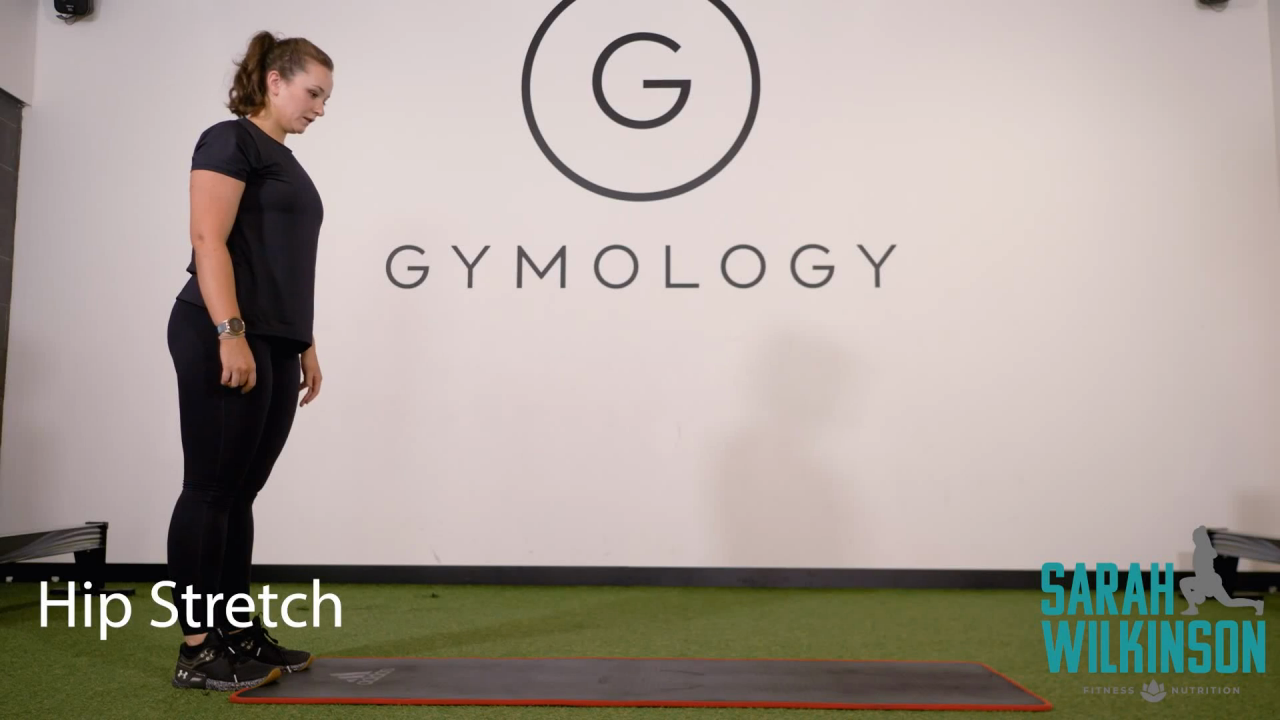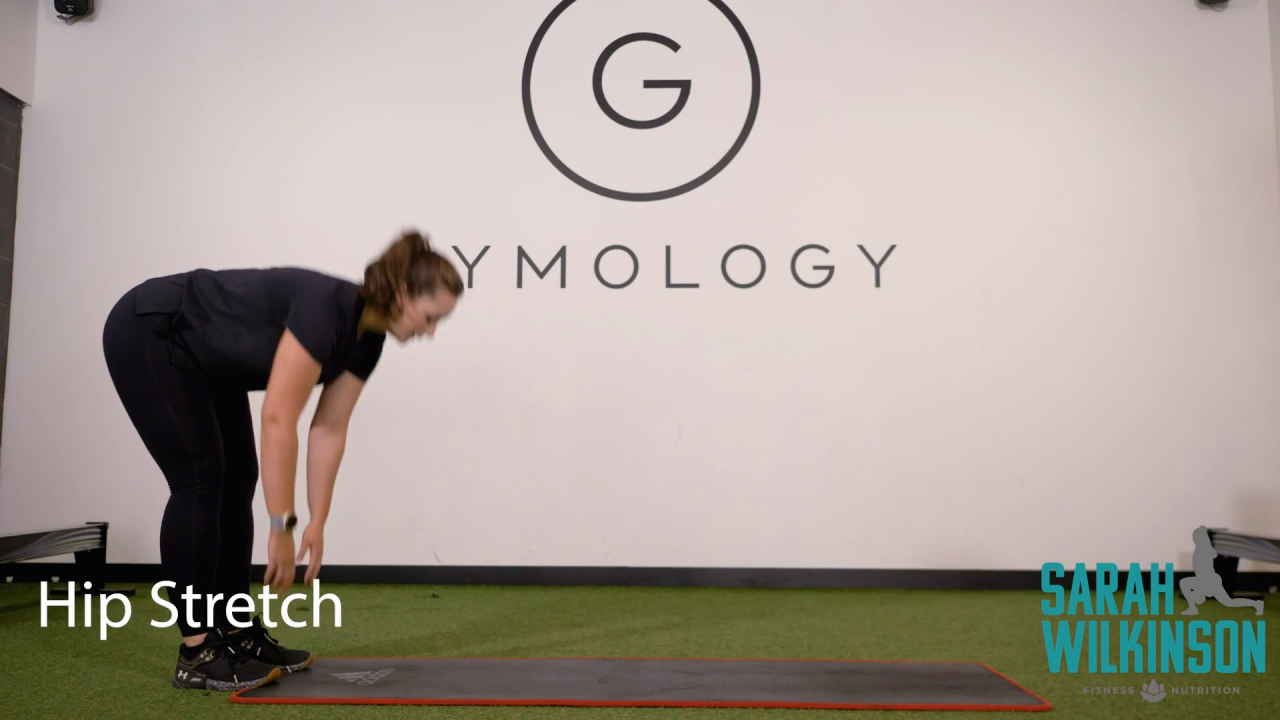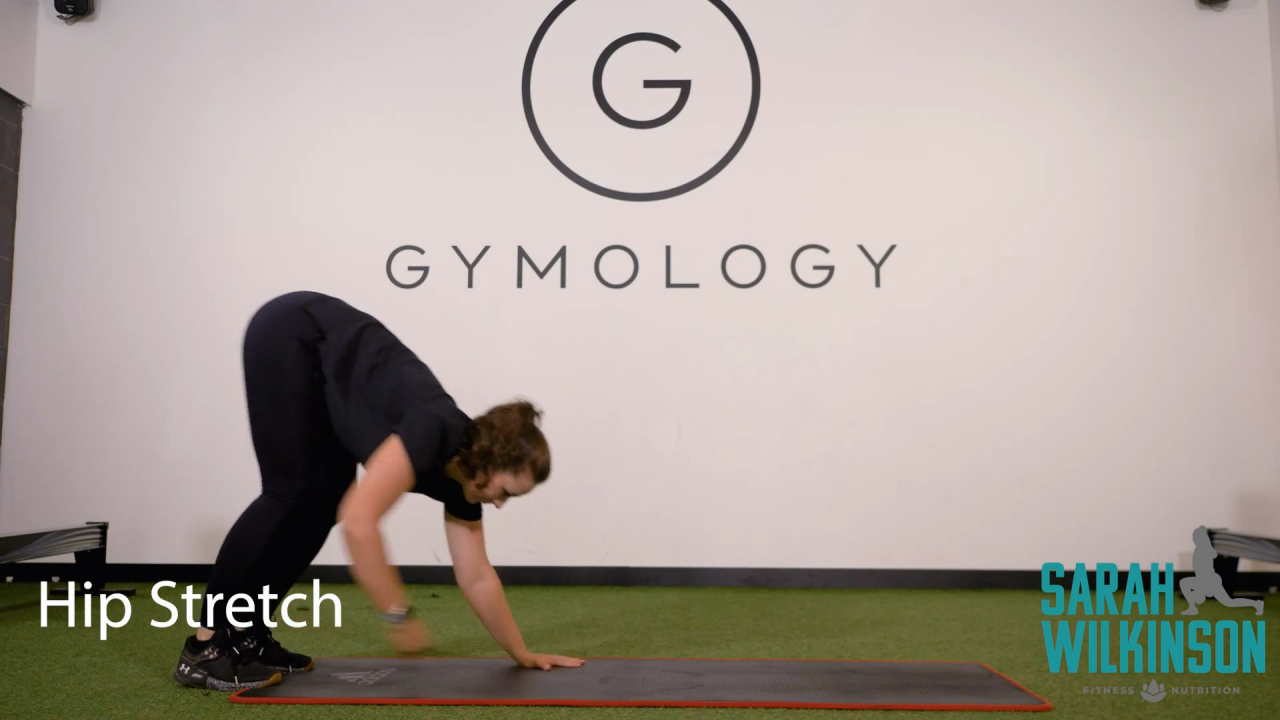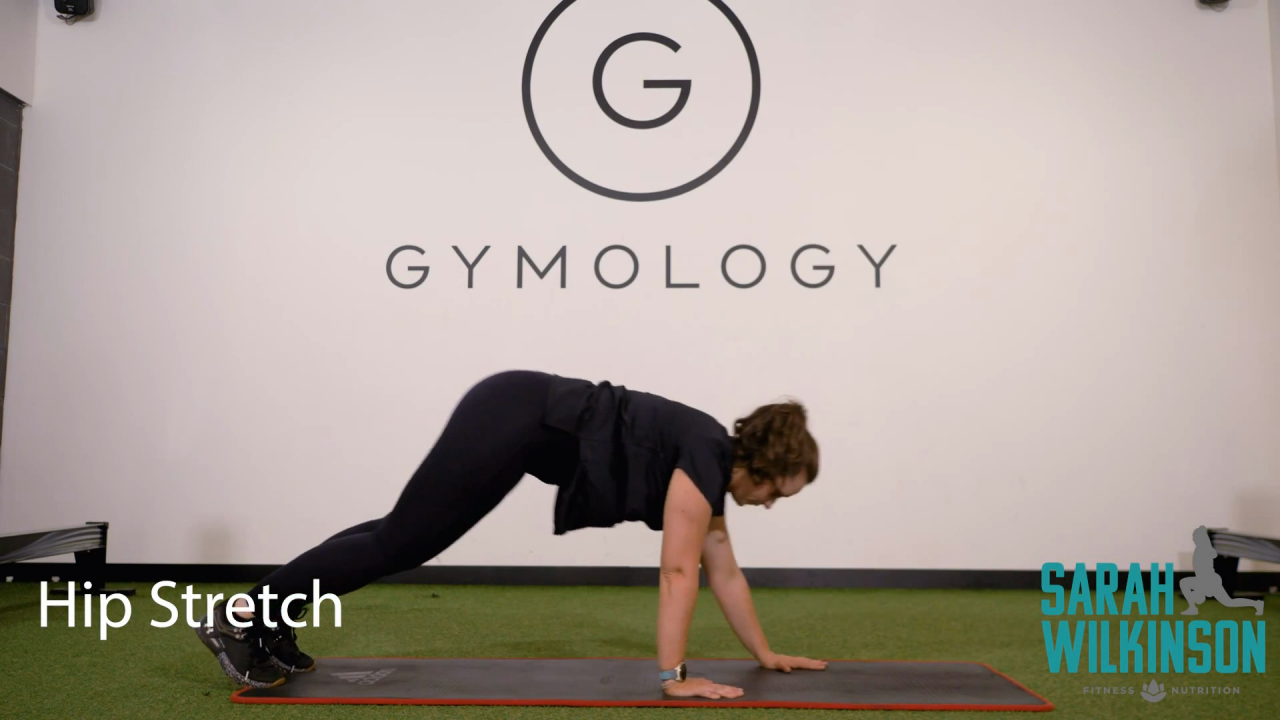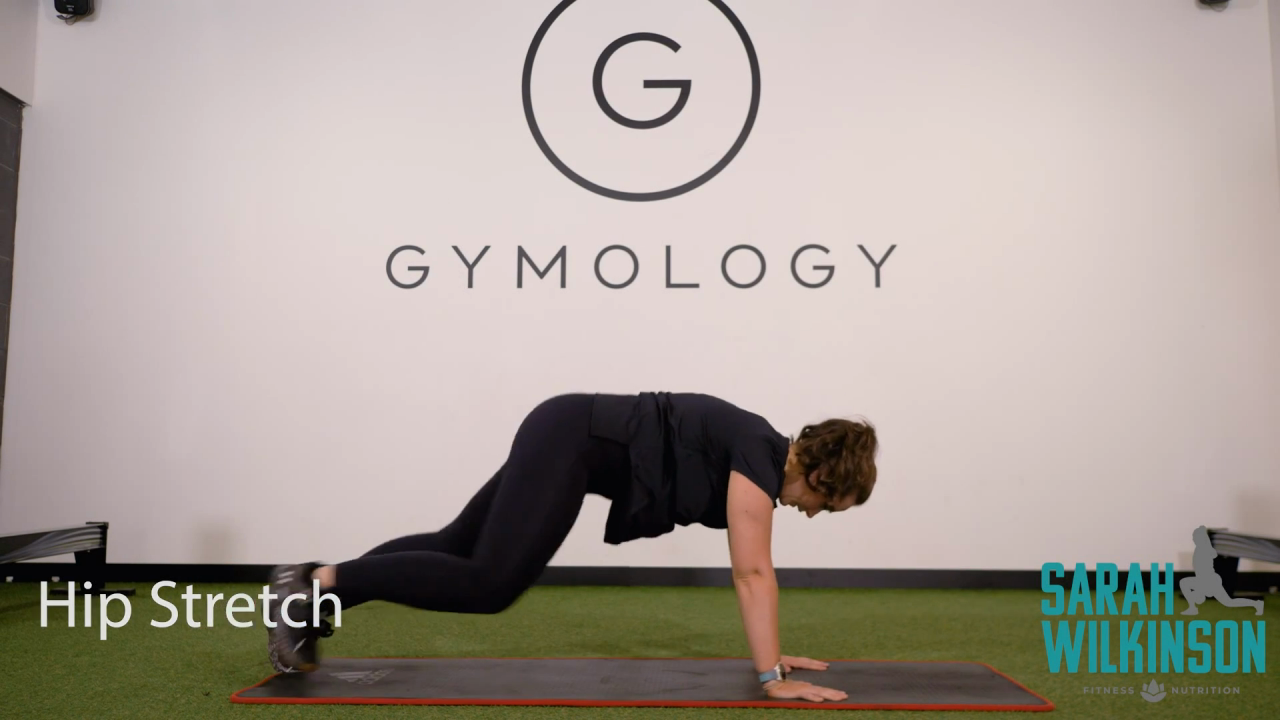
dt=1s
person 1, frame 1
left shoulder: (283, 161)
right shoulder: (230, 142)
right elbow: (209, 242)
left wrist: (305, 346)
right wrist: (230, 333)
left hip: (275, 346)
right hip: (227, 341)
left knee: (241, 492)
right knee: (211, 489)
left ankle: (236, 633)
right ankle: (196, 650)
person 1, frame 2
left shoulder: (367, 338)
right shoulder: (329, 308)
left elbow: (328, 430)
right elbow: (278, 420)
left wrist: (316, 525)
right wrist: (281, 530)
right hip: (148, 332)
left knee: (236, 473)
right knee: (200, 474)
left ankle: (233, 632)
right ankle: (196, 650)
person 1, frame 3
left shoulder: (460, 472)
right shoulder: (433, 435)
left elbow: (476, 576)
right elbow: (356, 519)
left wrist: (519, 652)
right wrist: (400, 617)
left hip: (332, 364)
right hip: (290, 336)
left knee: (325, 500)
right knee: (293, 493)
left ankle: (248, 634)
right ankle: (206, 646)
person 1, frame 4
left shoulder: (713, 472)
right shoulder: (706, 456)
left elbow: (723, 570)
right elbow: (678, 571)
left wrist: (763, 651)
right wrist: (673, 676)
left hip: (532, 430)
right hip: (519, 417)
left knee: (406, 538)
right knee: (403, 541)
left ankle: (270, 626)
right ankle: (236, 619)
person 1, frame 5
left shoulder: (763, 469)
right shoulder: (761, 457)
left elbow: (751, 571)
right elbow: (752, 574)
left wrist: (772, 653)
right wrist: (772, 677)
left hip: (572, 444)
right hip: (566, 435)
left knee: (459, 547)
right knee: (490, 582)
left ankle: (306, 613)
right ankle: (314, 583)
